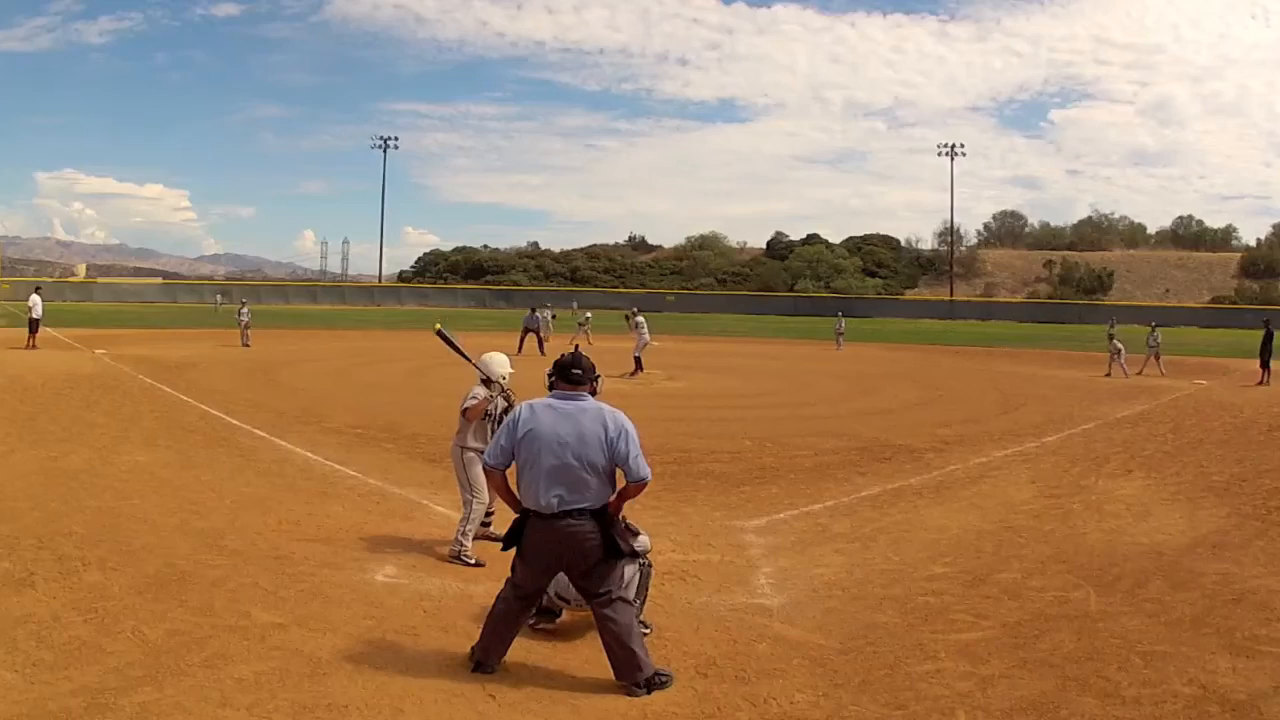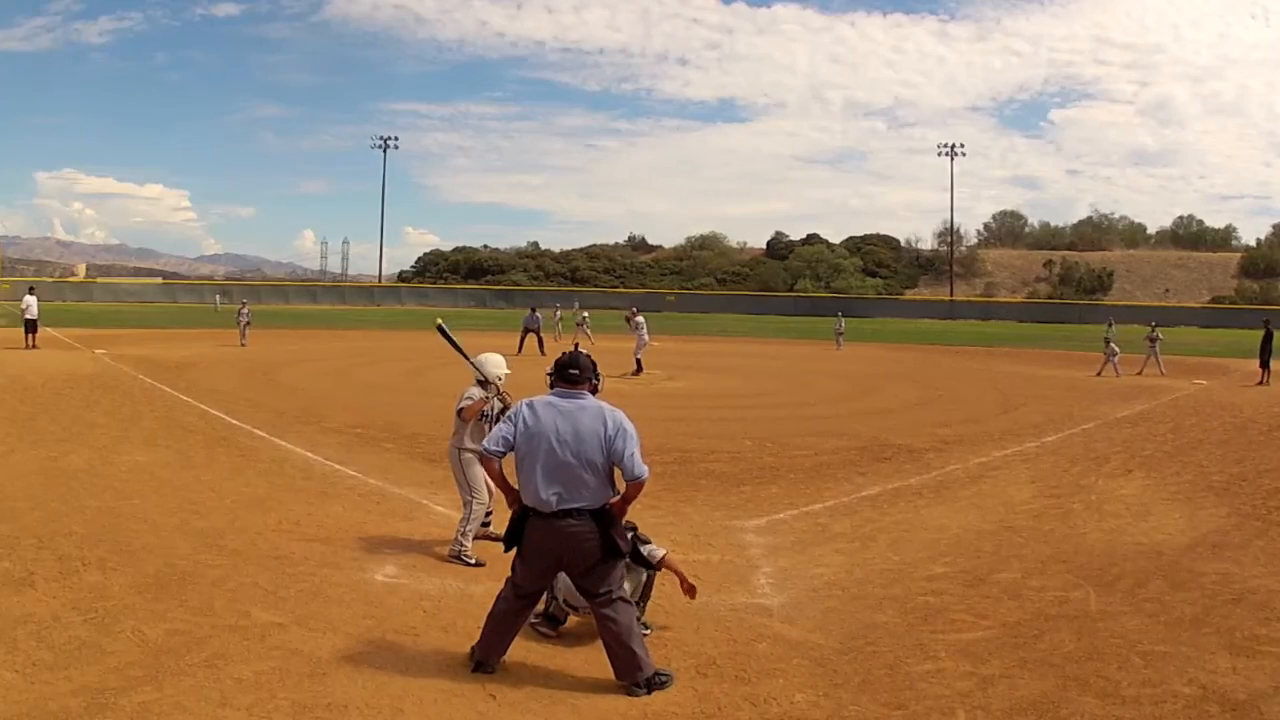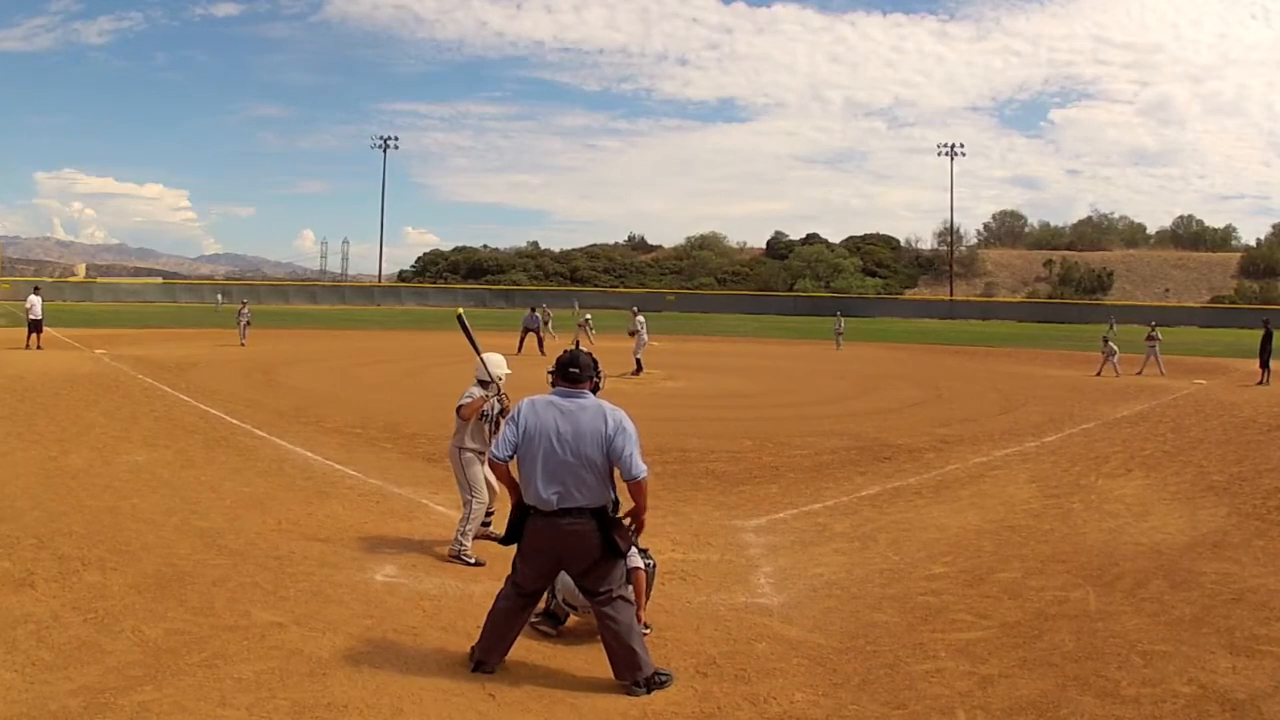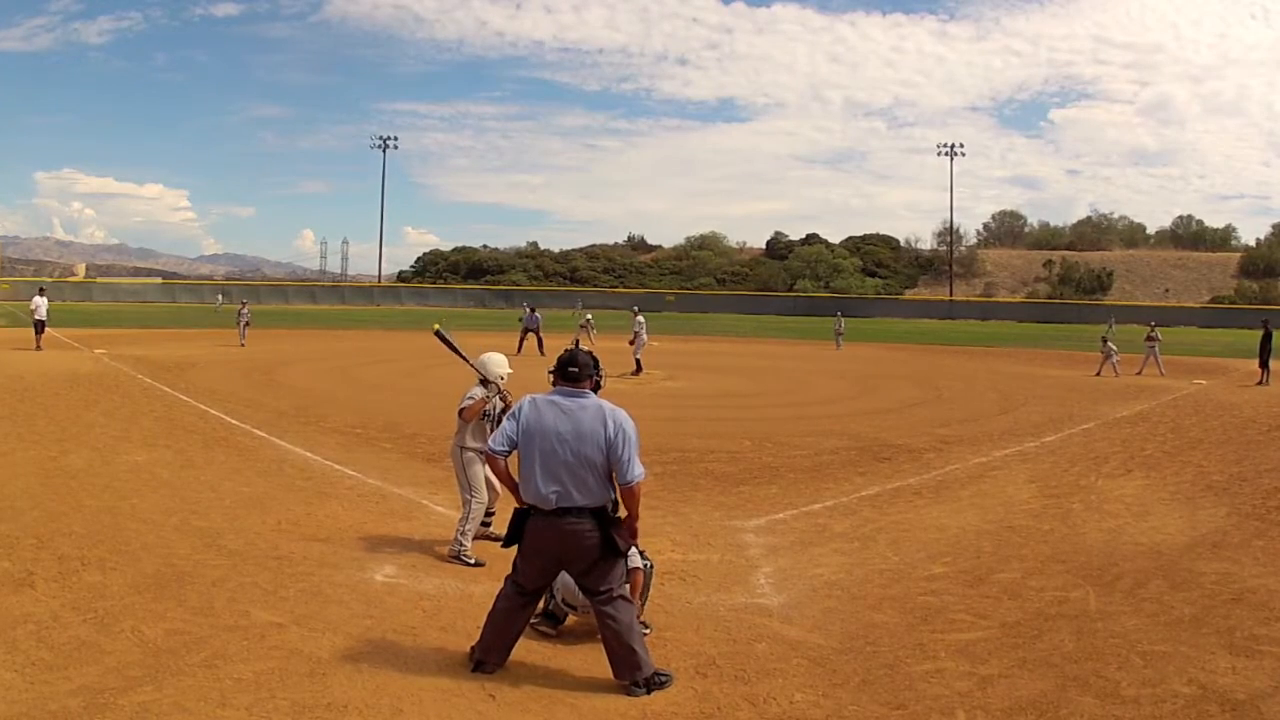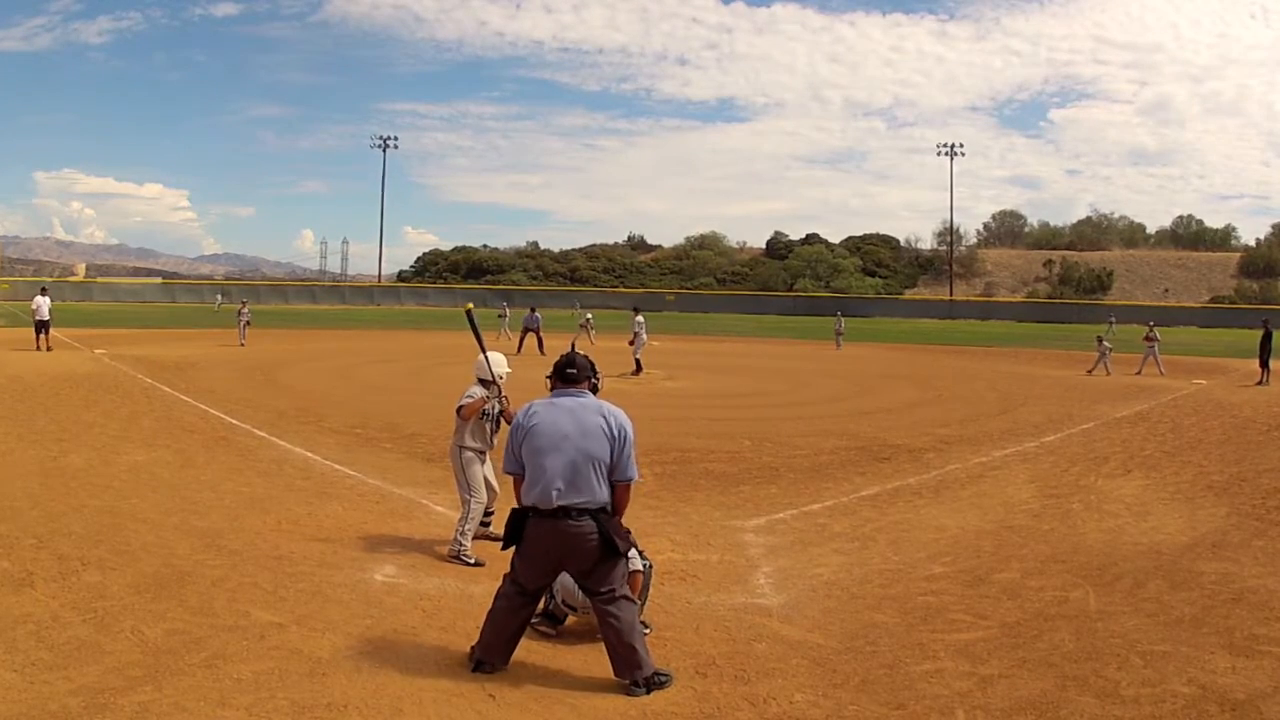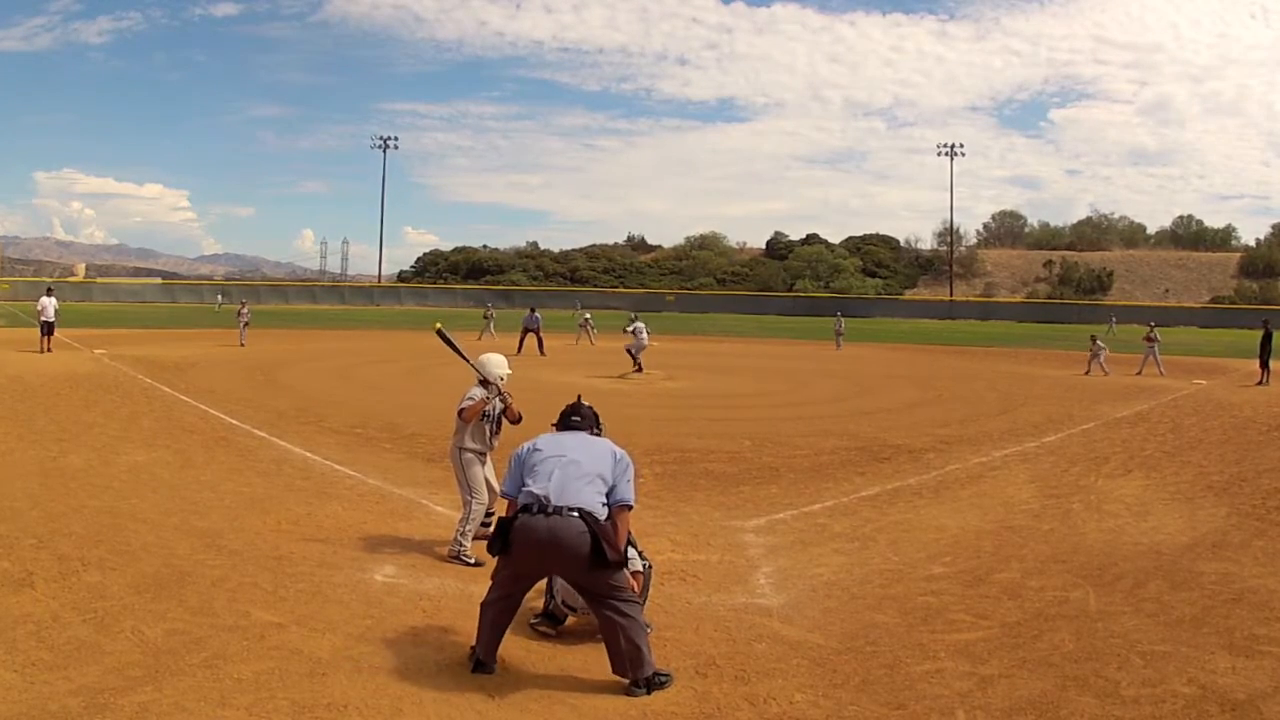
dt=0.7s
person 1, frame 1
left shoulder: (524, 414)
right shoulder: (613, 419)
left elbow: (492, 467)
right elbow: (640, 479)
left wrist: (517, 506)
right wrist: (618, 501)
left hip: (538, 528)
right hip: (591, 530)
left knee: (517, 595)
right knee: (610, 602)
left ankle: (485, 656)
right ankle: (640, 676)
person 1, frame 2
left shoulder: (525, 410)
right shoulder: (611, 418)
left elbow: (489, 453)
right elbow: (637, 477)
left wrist: (509, 493)
right wrist: (623, 503)
left hip: (539, 526)
right hip: (591, 529)
left knee: (517, 594)
right knee: (611, 602)
left ankle: (485, 657)
right ankle: (640, 676)
person 1, frame 3
left shoulder: (527, 409)
right shoulder: (612, 417)
left elbow: (497, 458)
right elbow: (635, 475)
left wrist: (514, 490)
right wrist: (640, 510)
left hip: (539, 525)
right hip: (591, 527)
left knee: (518, 592)
right knee: (611, 600)
left ankle: (485, 656)
right ankle: (640, 675)
person 1, frame 4
left shoulder: (527, 408)
right shoulder: (614, 417)
left elbow: (494, 452)
right elbow: (630, 481)
left wrist: (515, 489)
right wrist: (633, 518)
left hip: (540, 525)
right hip: (592, 527)
left knee: (518, 592)
right knee: (612, 600)
left ankle: (486, 656)
right ankle: (640, 675)
person 1, frame 5
left shoulder: (527, 414)
right shoulder: (614, 417)
left elbow: (517, 479)
right elbow: (623, 485)
right wrist: (611, 526)
left hip: (539, 525)
right hip: (590, 527)
left knee: (517, 593)
right knee: (614, 600)
left ankle: (486, 658)
person 1, frame 6
left shoulder: (530, 446)
right shoulder: (615, 452)
left elbow: (512, 504)
right elbow: (620, 514)
left wrist: (510, 548)
right wrist: (616, 562)
left hip: (528, 528)
right hip: (580, 532)
left knee: (503, 591)
right knee: (621, 599)
person 2, frame 1
left shoulder: (498, 395)
right shoulder: (478, 393)
right elbow: (469, 415)
left wrist: (511, 404)
right wrist: (491, 396)
left hip: (483, 452)
right hip: (468, 452)
left knee: (490, 492)
right knee: (477, 499)
left ankle: (482, 529)
right ankle: (459, 550)
person 2, frame 2
left shoulder: (493, 395)
right shoulder: (473, 393)
right elbow: (465, 415)
left wrist: (508, 406)
right wrist: (487, 397)
left hip: (479, 452)
right hip: (465, 453)
left knee: (489, 492)
right knee: (478, 500)
left ankle: (482, 529)
right ankle: (459, 550)
person 2, frame 3
left shoulder: (494, 395)
right shoulder: (474, 393)
right elbow: (463, 413)
left wrist: (506, 408)
right wrist: (487, 396)
left hip: (481, 453)
right hip: (465, 453)
left knee: (491, 492)
right knee: (477, 499)
left ankle: (483, 529)
right ankle: (459, 549)
person 2, frame 4
left shoulder: (497, 394)
right shoulder: (476, 393)
right elbow: (465, 415)
left wrist: (509, 404)
right wrist: (488, 397)
left hip: (483, 452)
right hip: (467, 452)
left knee: (493, 492)
right knee: (477, 499)
left ankle: (482, 529)
right ankle: (459, 550)
person 2, frame 5
left shoulder: (495, 394)
right shoulder: (475, 392)
left elbow: (512, 421)
right elbow: (463, 413)
left wrist: (505, 408)
right wrist: (487, 397)
left hip: (481, 452)
right hip: (466, 452)
left knee: (492, 492)
right knee: (476, 499)
left ankle: (482, 529)
right ankle: (458, 549)
person 2, frame 6
left shoulder: (497, 396)
right shoulder: (475, 394)
left elbow: (515, 419)
right elbow: (464, 416)
left wrist: (509, 403)
right wrist: (487, 398)
left hip: (482, 453)
right hip: (466, 453)
left knee: (492, 493)
right knee: (477, 500)
left ankle: (482, 529)
right ankle: (458, 549)
